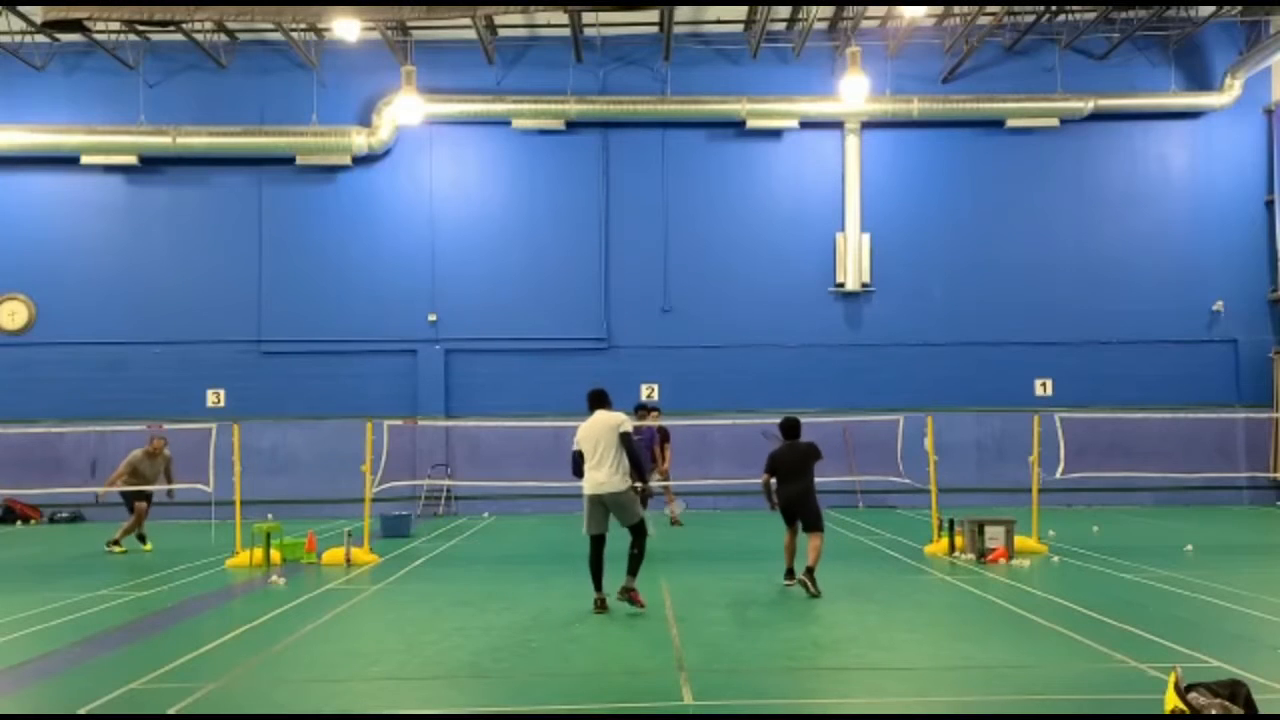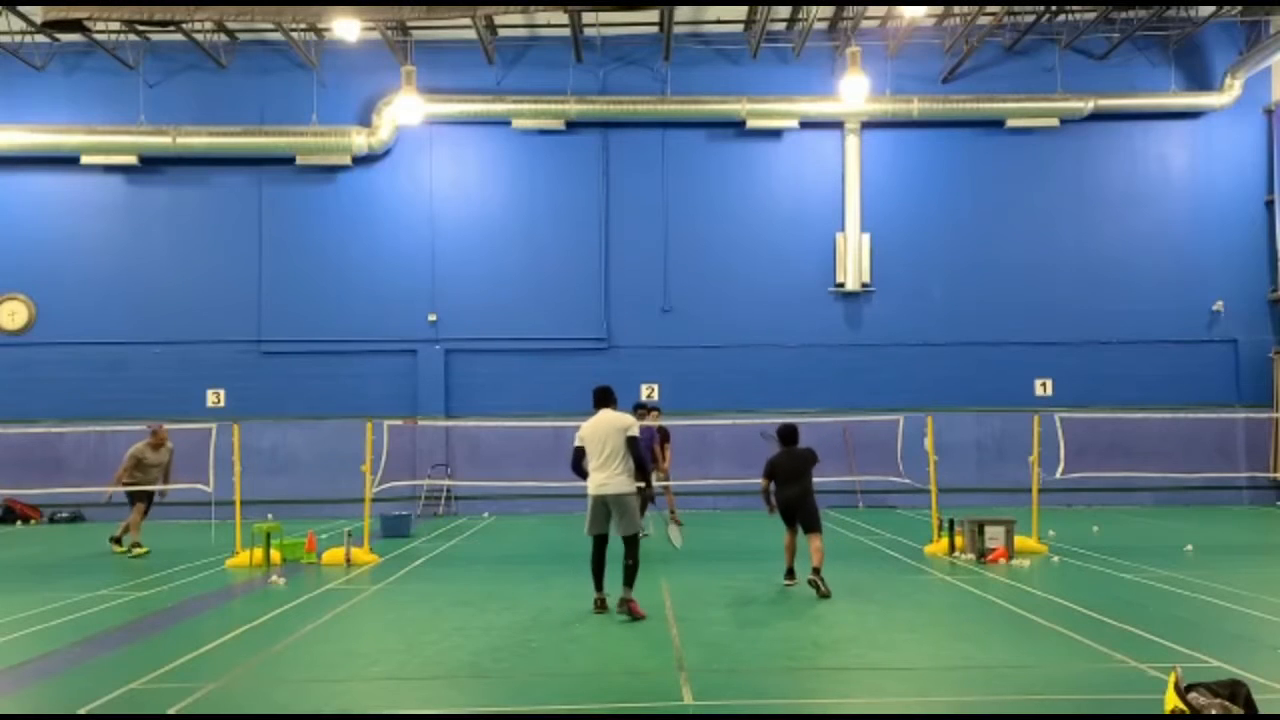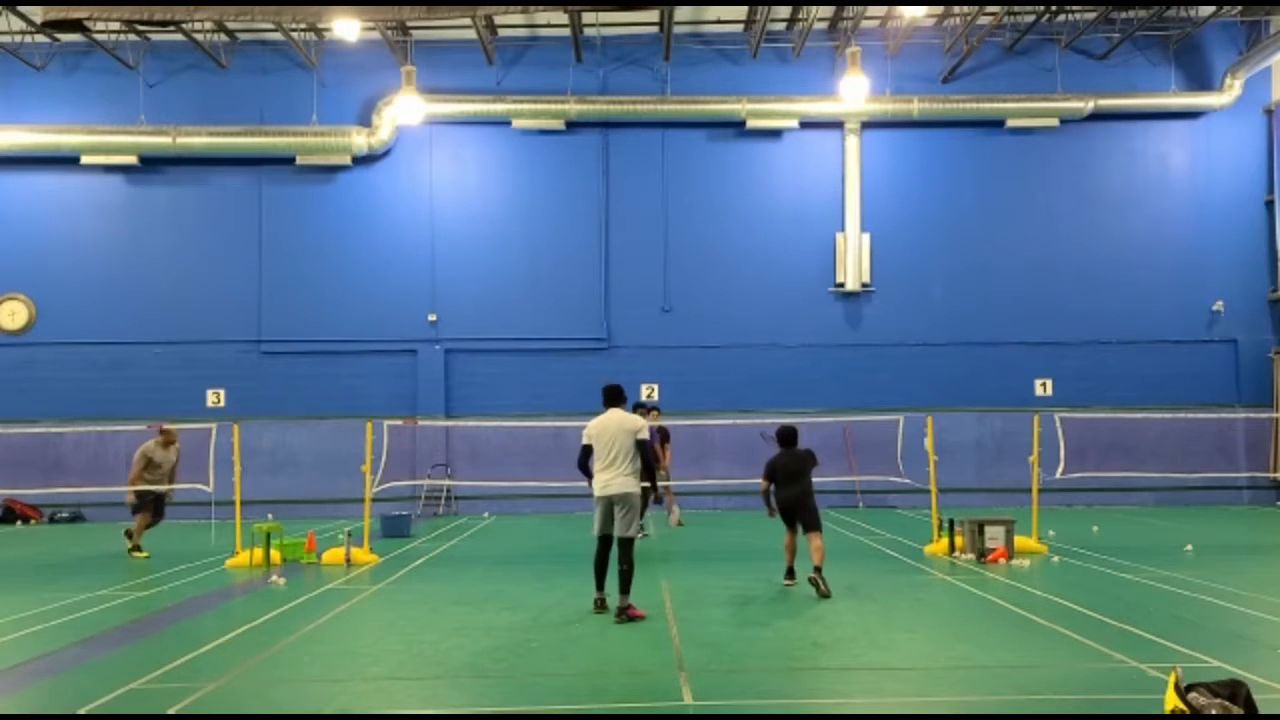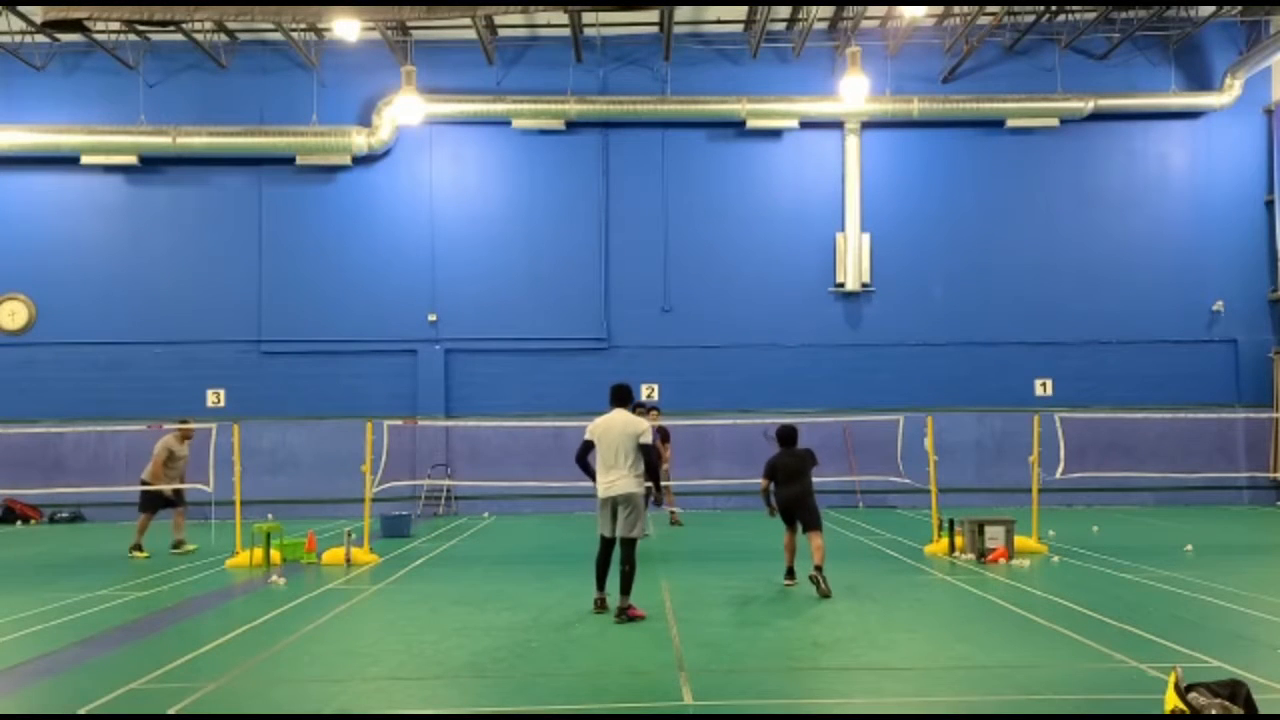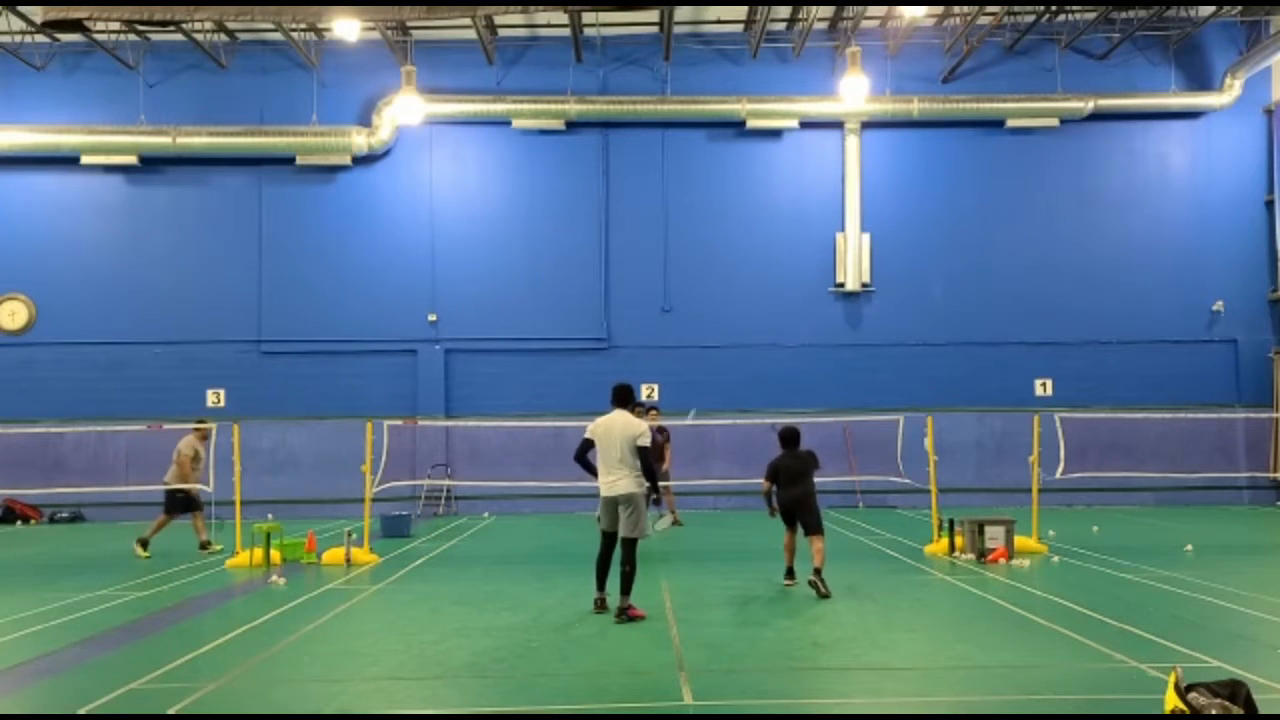
dt=0.2s
person 1, frame 1
left shoulder: (582, 429)
right shoulder: (620, 418)
left elbow: (576, 469)
right elbow: (632, 452)
right wrist: (643, 480)
left hip: (591, 490)
right hip: (618, 487)
left knee: (596, 544)
right knee: (639, 532)
left ankle: (599, 598)
right ankle: (628, 587)
person 1, frame 2
left shoulder: (585, 427)
right shoulder: (627, 420)
left elbow: (575, 464)
right elbow: (637, 456)
right wrist: (648, 485)
left hip: (595, 490)
right hip: (622, 489)
left knee: (599, 544)
right knee: (631, 544)
left ankle: (599, 598)
right ankle: (626, 598)
person 1, frame 3
left shoulder: (592, 425)
right shoulder: (637, 422)
left elbow: (582, 462)
right elbow: (647, 459)
left hip: (601, 490)
right hip: (627, 489)
left knee: (603, 544)
right knee: (625, 546)
left ankle: (600, 598)
right ankle: (624, 606)
person 1, frame 4
left shoulder: (596, 425)
right shoulder: (640, 424)
left elbow: (580, 457)
right elbow: (650, 462)
right wrist: (658, 488)
left hip: (605, 492)
right hip: (630, 490)
left knee: (605, 544)
right knee: (627, 547)
left ankle: (600, 598)
right ankle: (624, 607)
person 1, frame 5
left shoulder: (597, 424)
right shoulder: (639, 426)
left elbow: (579, 455)
right elbow: (646, 464)
right wrist: (656, 490)
left hip: (607, 491)
right hip: (632, 491)
left knee: (606, 544)
right knee: (628, 548)
left ankle: (600, 598)
right ankle: (624, 607)
person 2, frame 1
left shoulder: (775, 455)
right shoulder: (810, 448)
left elbow: (765, 481)
right elbow: (818, 458)
left wrist: (770, 500)
left hip: (785, 499)
right hip: (806, 497)
left knee: (792, 531)
right knee: (816, 536)
left ankle: (789, 573)
right ankle: (808, 573)
person 2, frame 2
left shoulder: (773, 461)
right shoulder: (807, 453)
left elbow: (764, 486)
left wrist: (769, 503)
left hip: (783, 502)
right hip: (804, 500)
left knee: (791, 531)
right knee: (815, 538)
left ankle: (789, 573)
right ankle: (816, 573)
person 2, frame 3
left shoulder: (773, 462)
right shoulder: (807, 455)
left elbow: (764, 488)
left wrist: (769, 506)
left hip: (783, 502)
right hip: (804, 499)
left knee: (791, 530)
right knee: (815, 537)
left ankle: (789, 573)
right ankle: (817, 572)
person 2, frame 4
left shoulder: (773, 461)
right shoulder: (806, 454)
left elbow: (764, 486)
left wrist: (769, 505)
left hip: (783, 501)
right hip: (804, 498)
left knee: (791, 530)
right knee: (815, 536)
left ankle: (789, 573)
right ankle: (818, 571)
person 2, frame 5
left shoulder: (775, 463)
right shoulder: (809, 456)
left elbow: (766, 489)
left wrist: (770, 506)
left hip: (785, 503)
right hip: (806, 501)
left knee: (791, 530)
right knee: (817, 540)
left ankle: (789, 573)
right ankle: (816, 573)
